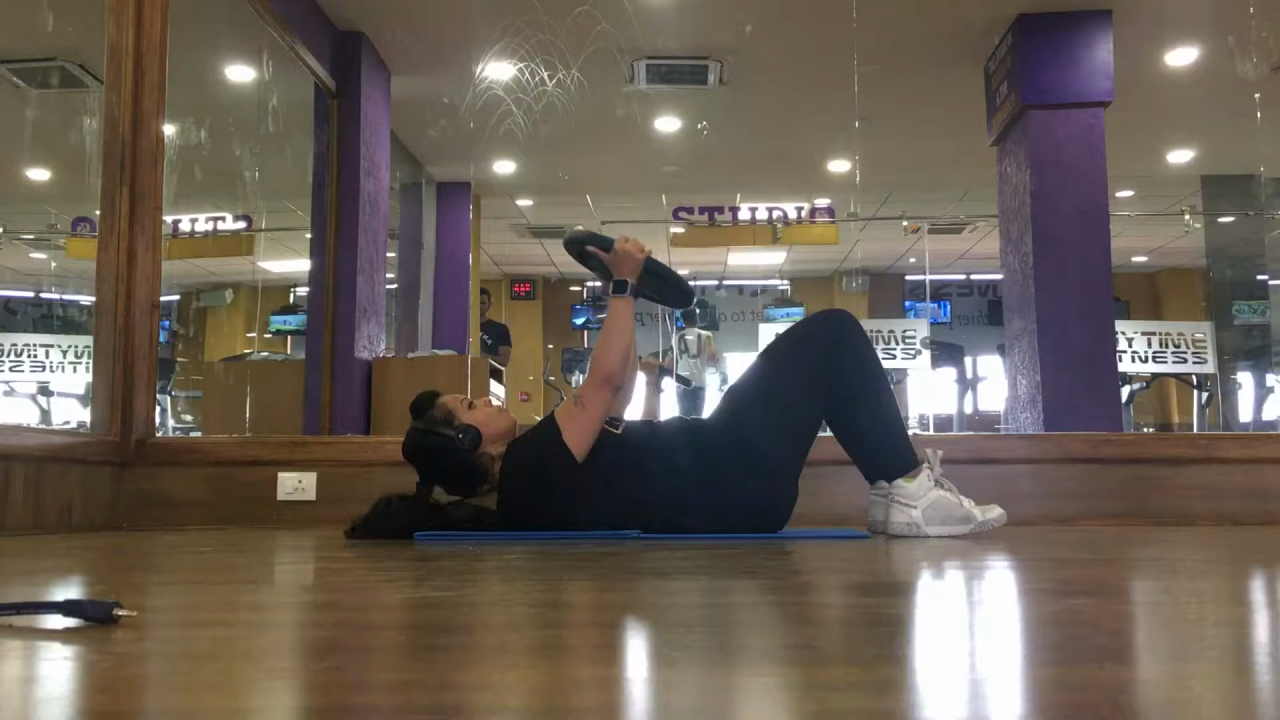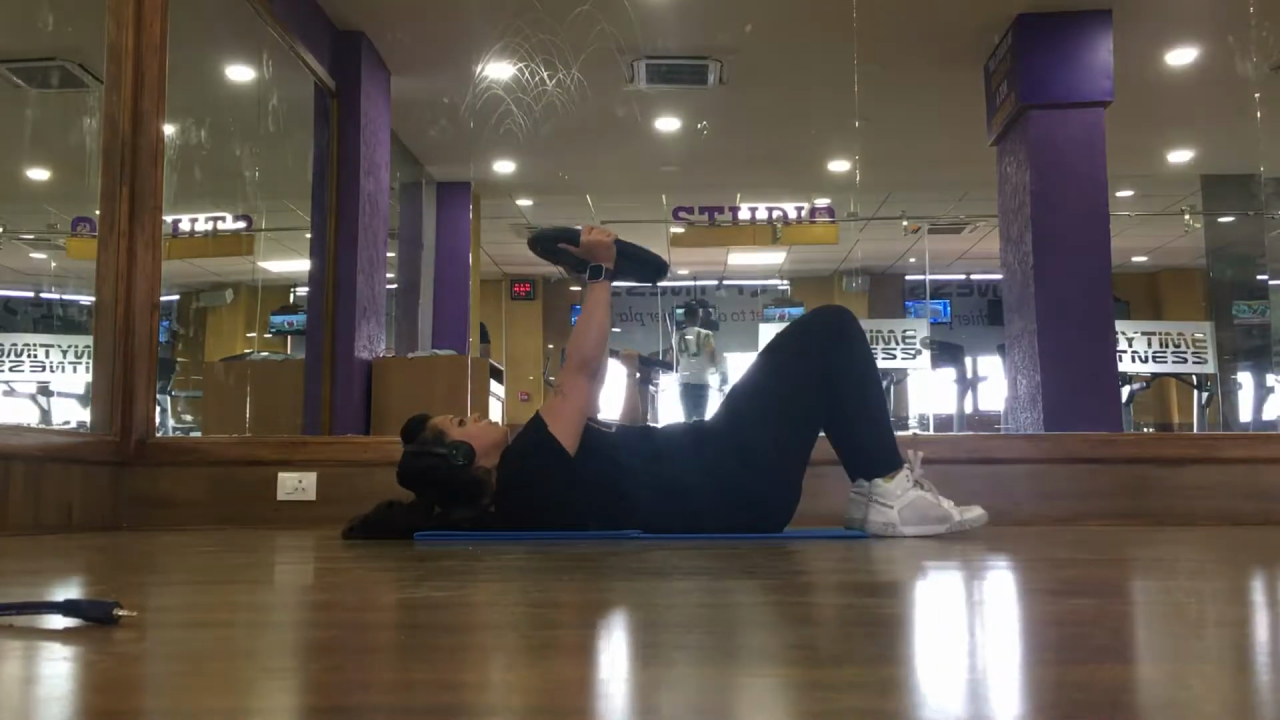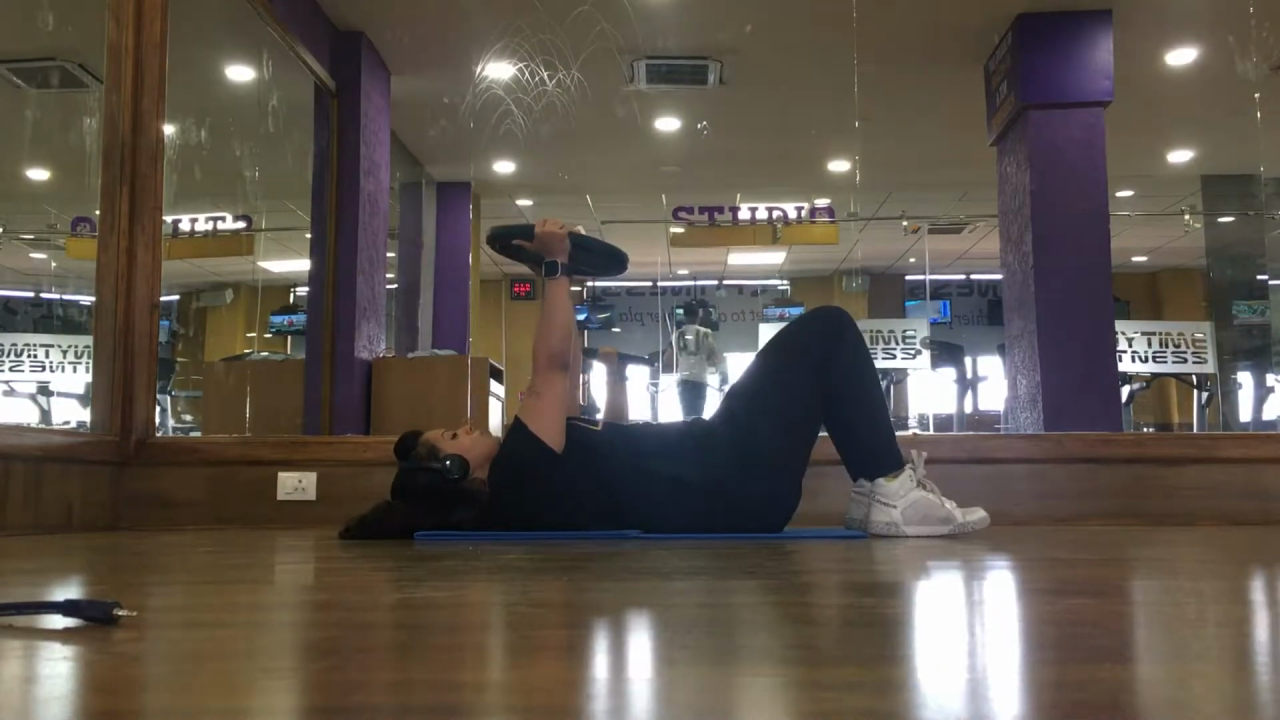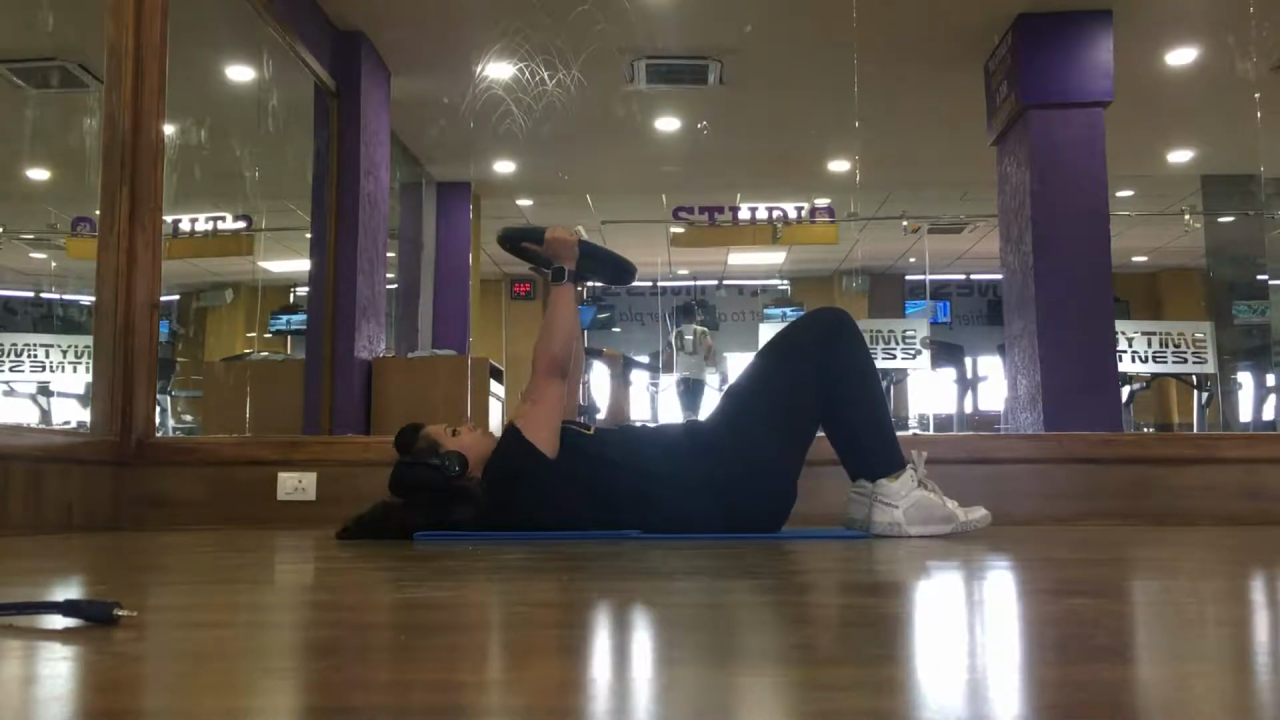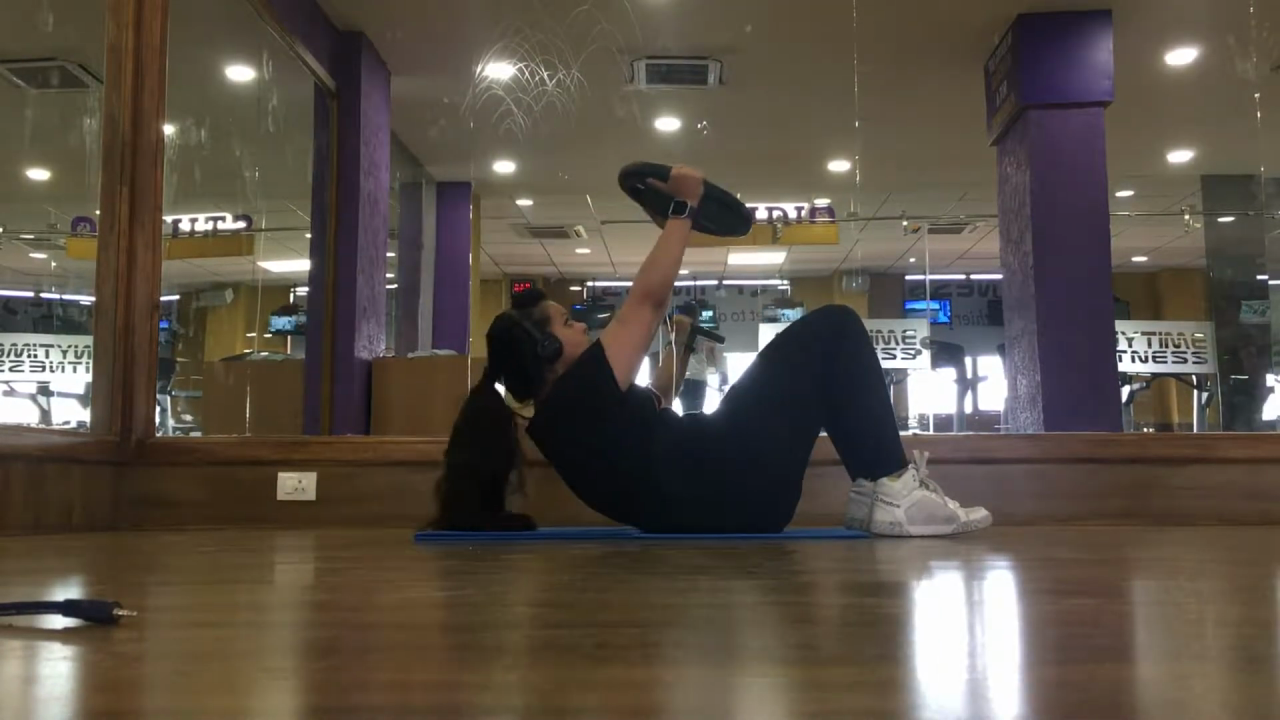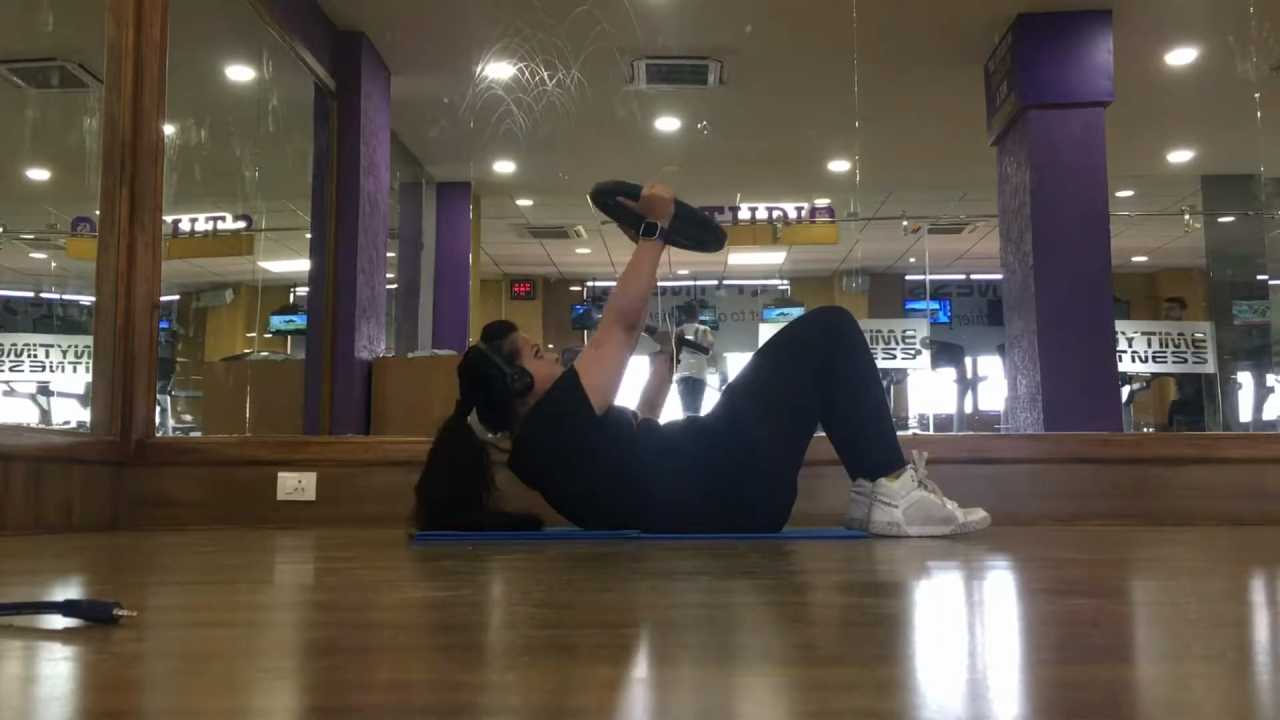
dt=0.7s
person 1, frame 1
left shoulder: (521, 485)
right shoulder: (531, 467)
right elbow: (603, 384)
left wrist: (650, 383)
right wrist: (623, 284)
left hip: (720, 486)
right hip: (735, 486)
left knee: (823, 354)
right knee: (833, 331)
left ankle: (892, 491)
right ankle: (910, 492)
person 1, frame 2
left shoulder: (518, 490)
right shoulder: (528, 471)
right elbow: (578, 372)
right wrist: (598, 272)
left hip: (720, 482)
right hip: (736, 485)
left knee: (821, 343)
right knee: (831, 328)
left ankle: (872, 490)
right ankle: (889, 493)
person 1, frame 3
left shoulder: (514, 486)
right shoulder: (519, 475)
left elbow: (572, 404)
right elbow: (550, 369)
left wrist: (575, 305)
right wrist: (555, 266)
left hip: (714, 477)
right hip: (734, 486)
left knee: (818, 346)
right knee: (827, 329)
left ankle: (876, 490)
right ankle: (892, 496)
person 1, frame 4
left shoulder: (507, 491)
right shoulder: (513, 480)
left elbow: (562, 404)
right elbow: (549, 376)
left wrist: (584, 317)
right wrist: (562, 273)
left hip: (712, 481)
right hip: (727, 488)
left knee: (819, 349)
right knee: (827, 331)
left ankle: (880, 487)
right ankle: (892, 493)
person 1, frame 5
left shoulder: (560, 414)
right shoulder: (579, 392)
right elbow: (646, 300)
left wrist: (679, 351)
right wrist: (683, 209)
left hip: (706, 500)
right hip: (731, 492)
left knee: (824, 347)
right knee: (834, 328)
left ankle: (878, 489)
right ankle: (892, 491)
person 1, frame 6
left shoulder: (541, 442)
right shoulder: (553, 421)
right elbow: (619, 325)
left wrist: (665, 360)
right wrist: (655, 228)
left hip: (714, 497)
right hip: (730, 491)
left knee: (820, 352)
right knee: (829, 329)
left ankle: (876, 490)
right ankle: (891, 491)
